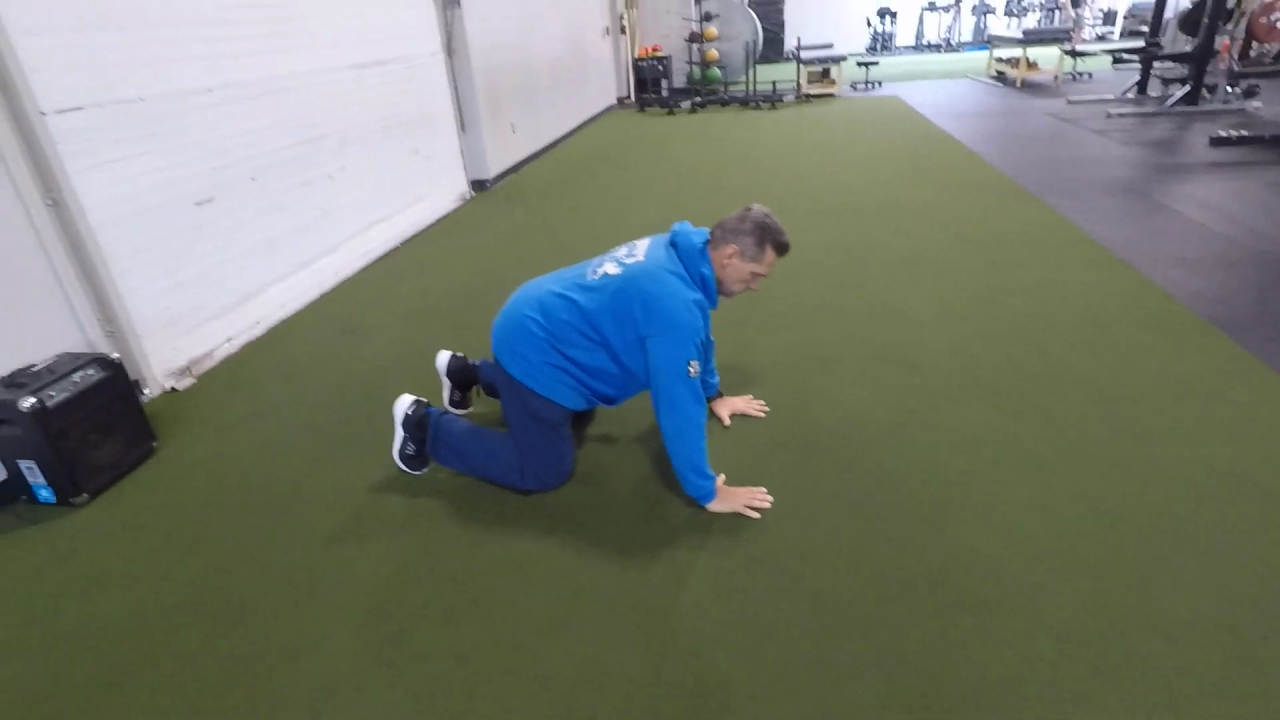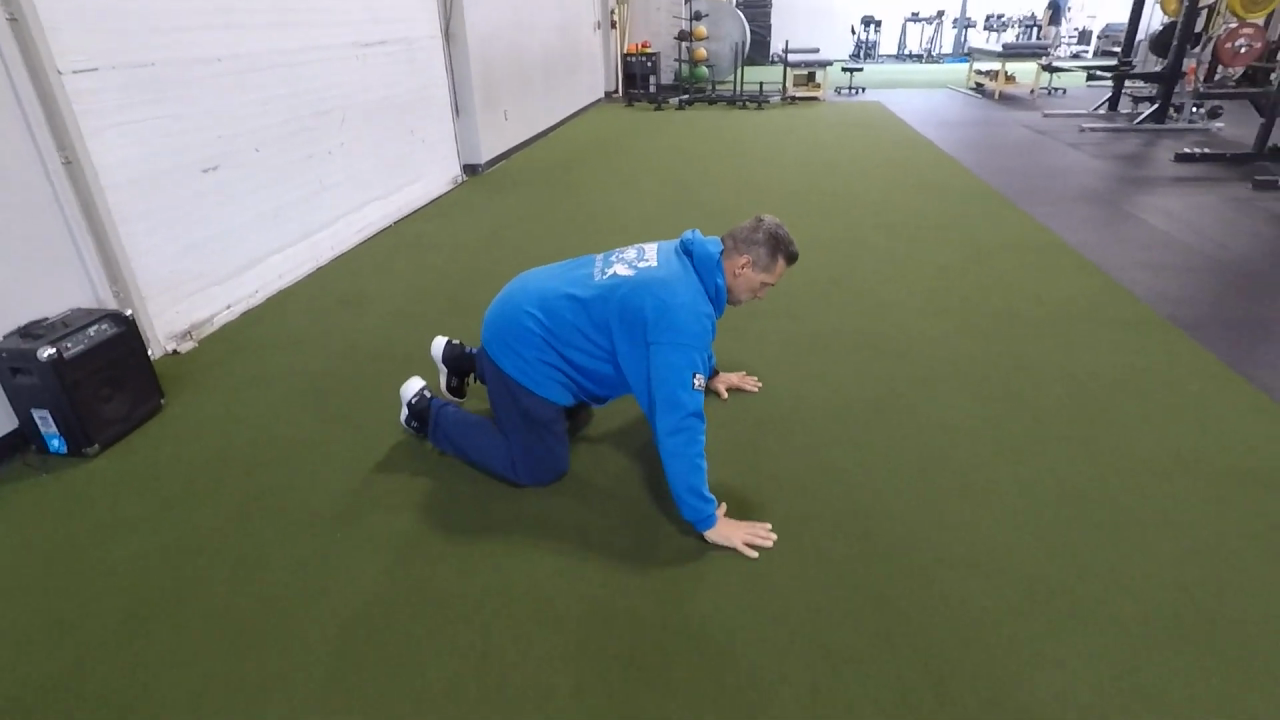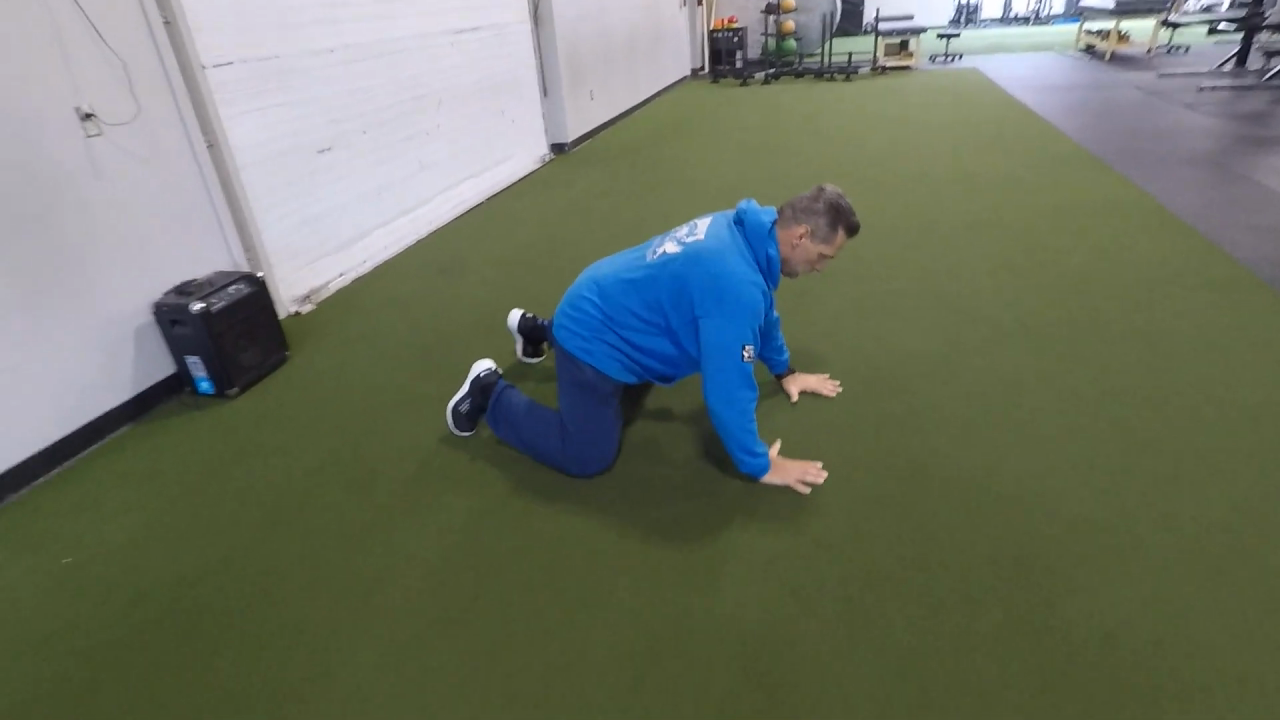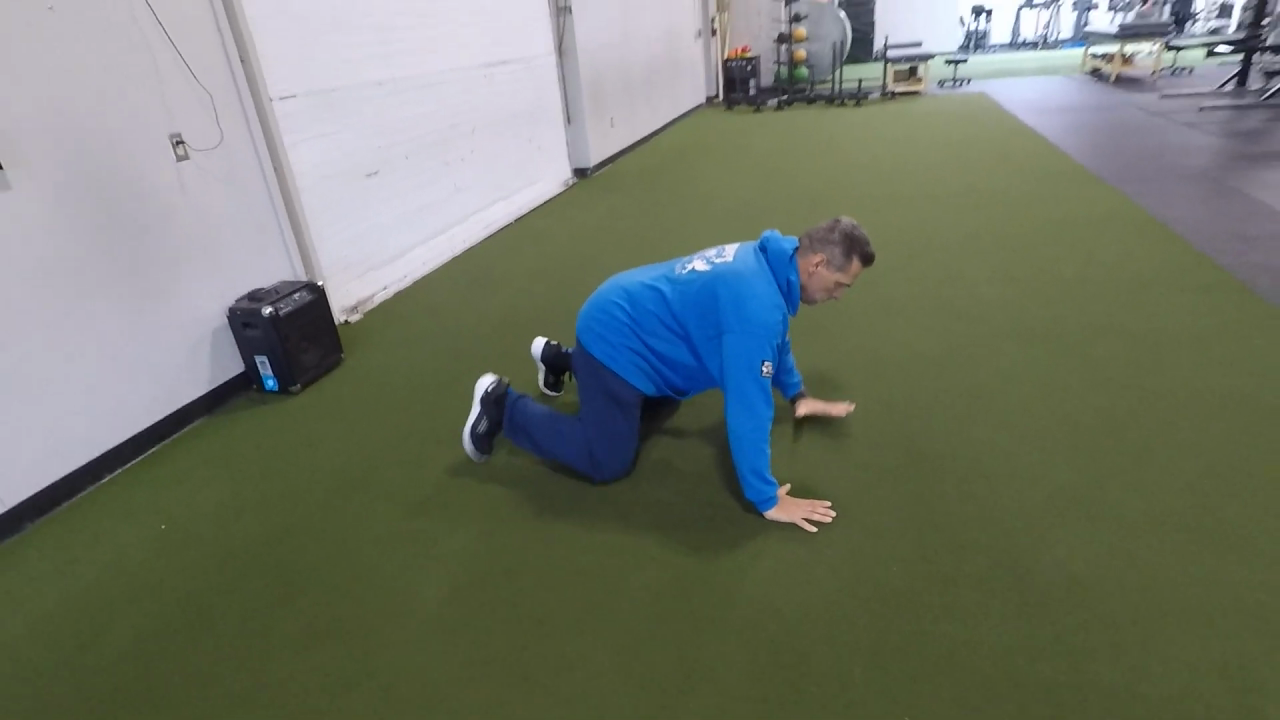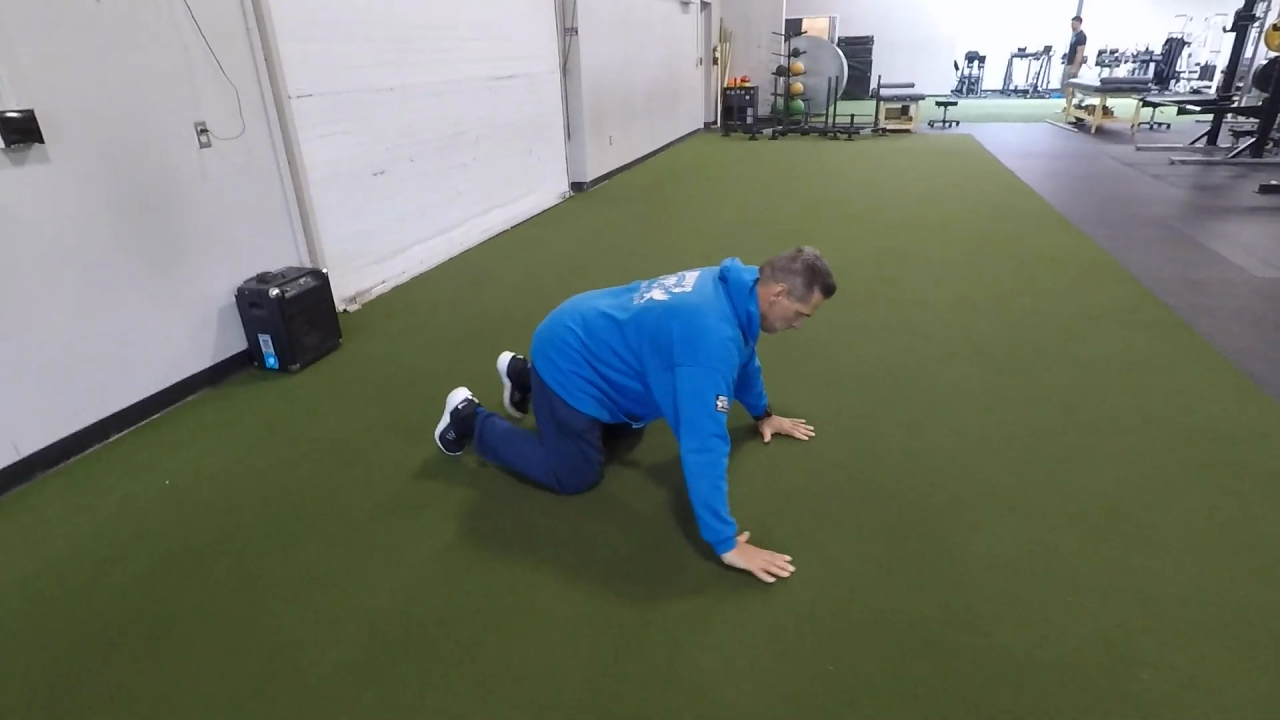
dt=1s
person 1, frame 1
left shoulder: (684, 252)
right shoulder: (675, 303)
left elbow: (697, 338)
right elbow: (680, 406)
left wrist: (713, 394)
right wrist: (707, 492)
left hip: (538, 323)
right hip: (533, 349)
left knee: (578, 416)
right knee: (546, 471)
left ankle: (468, 372)
right ankle: (425, 426)
person 1, frame 2
left shoulder: (687, 258)
right shoulder: (685, 311)
right elbow: (678, 422)
left wrist: (706, 373)
right wrist: (706, 520)
left hip: (526, 311)
right hip: (525, 344)
left knee: (573, 414)
right knee: (542, 467)
left ankle: (466, 360)
right ankle: (427, 411)
person 1, frame 3
left shoulder: (747, 231)
right shoulder: (736, 284)
left elbow: (762, 312)
right elbow: (729, 390)
left wrist: (784, 371)
right wrist: (761, 466)
left hip: (605, 307)
right hip: (593, 337)
left knee: (637, 380)
right knee: (589, 458)
left ankle: (536, 330)
right ankle: (489, 392)
person 1, frame 4
left shoulder: (770, 260)
right shoulder: (758, 306)
left elbow: (774, 342)
right elbow: (748, 410)
left wrist: (798, 396)
right wrist: (767, 499)
left hip: (623, 315)
right hip: (615, 339)
left knee: (660, 404)
right knee: (608, 462)
left ankle: (561, 359)
right ankle: (502, 405)
person 1, frame 5
left shoulder: (733, 288)
right shoulder: (713, 335)
left elbow: (743, 356)
right elbow: (704, 446)
left wrist: (763, 413)
right wrist: (725, 543)
left hip: (583, 334)
right hip: (568, 361)
left knee: (625, 430)
right knee: (577, 476)
left ankle: (524, 375)
right ankle: (471, 419)
